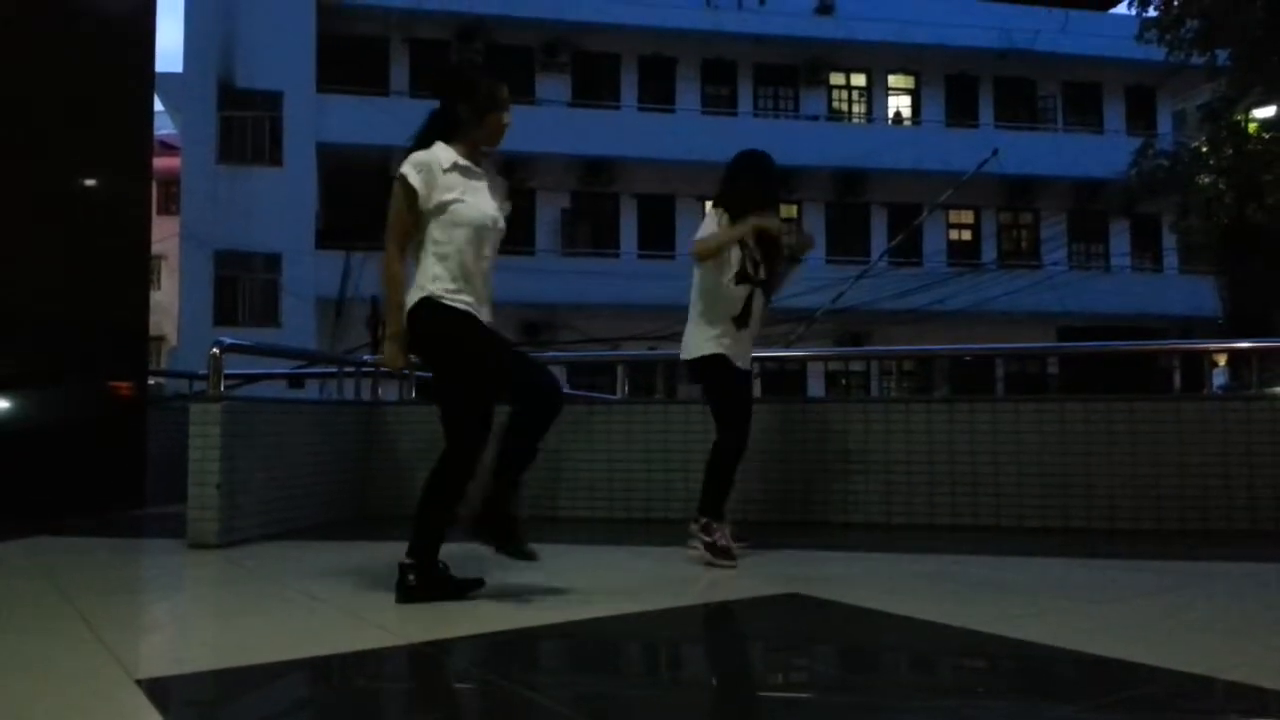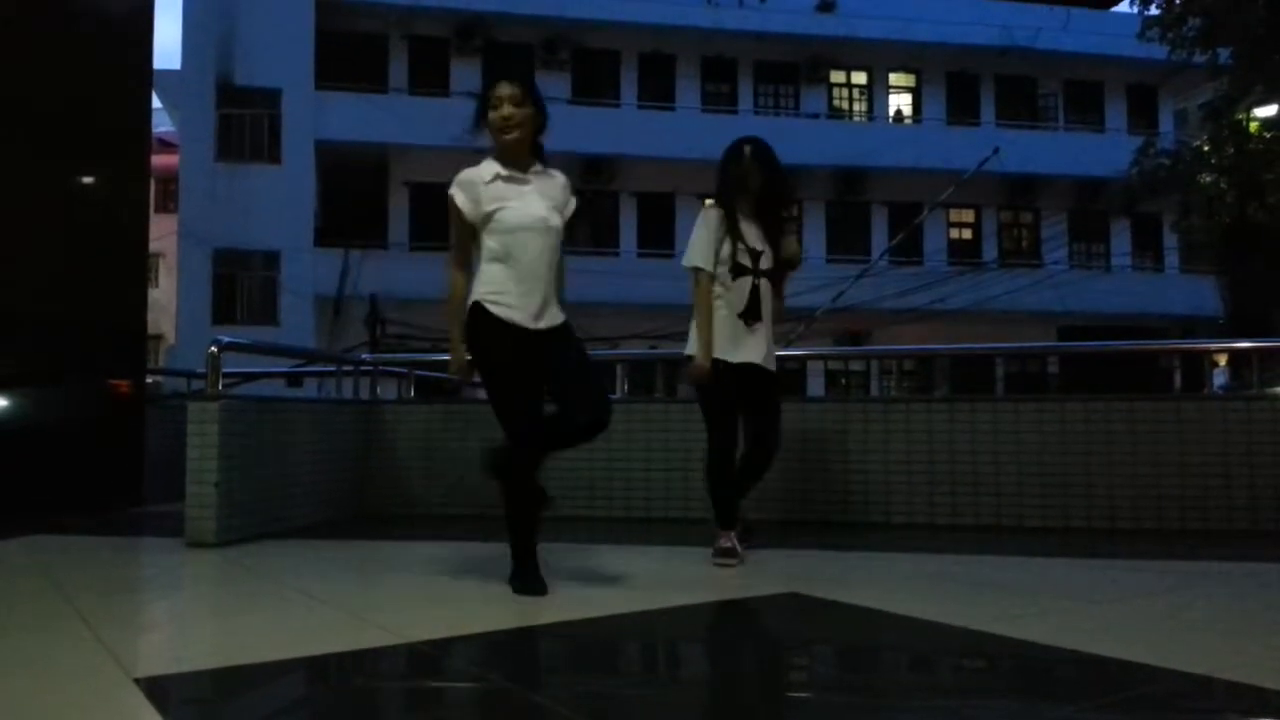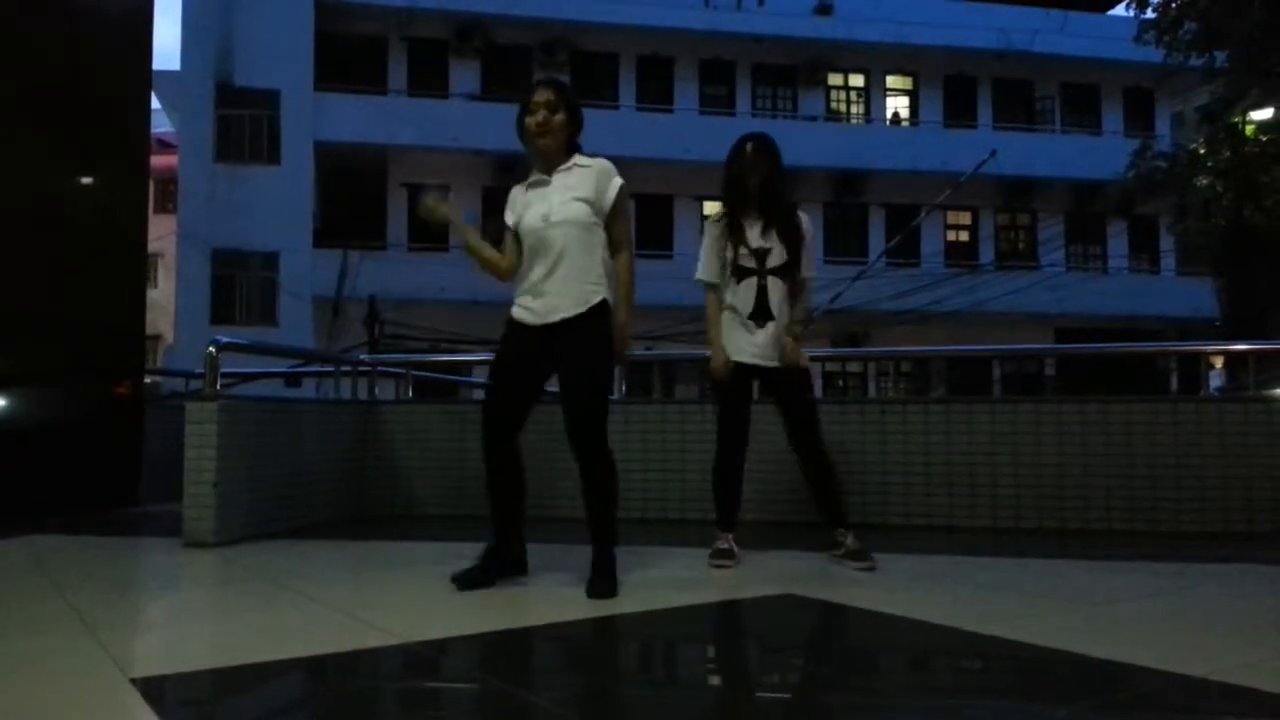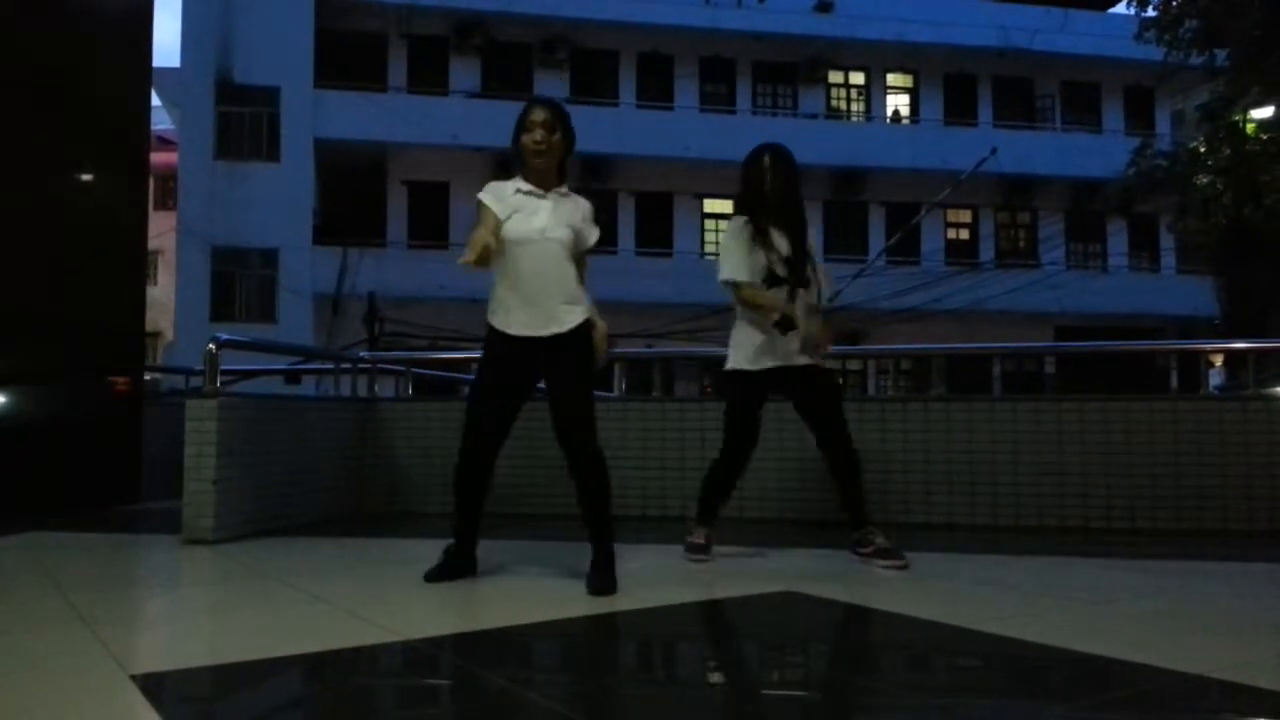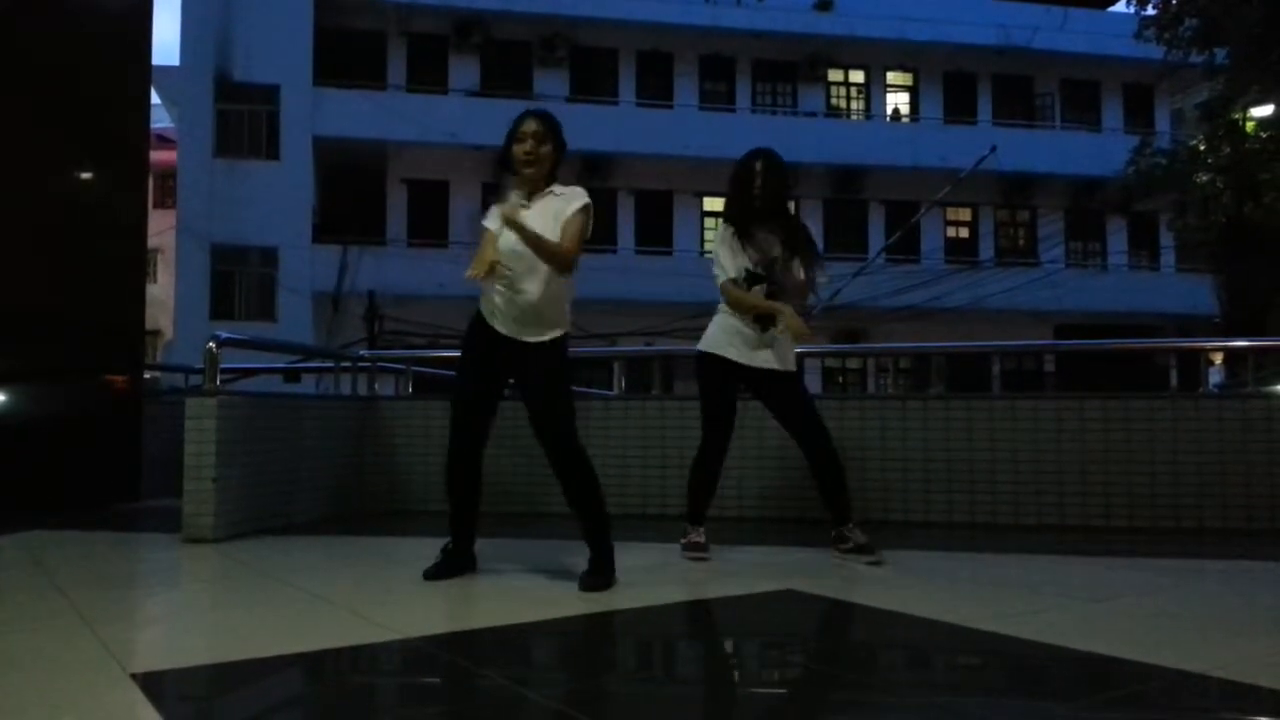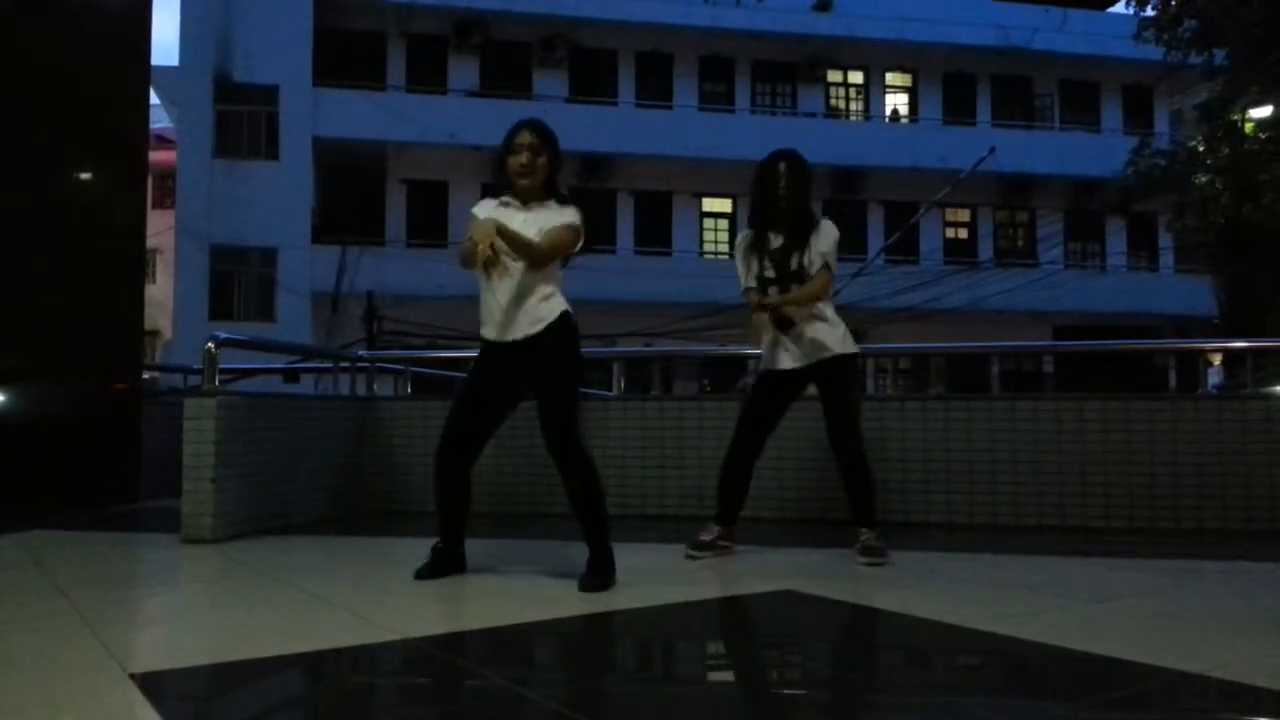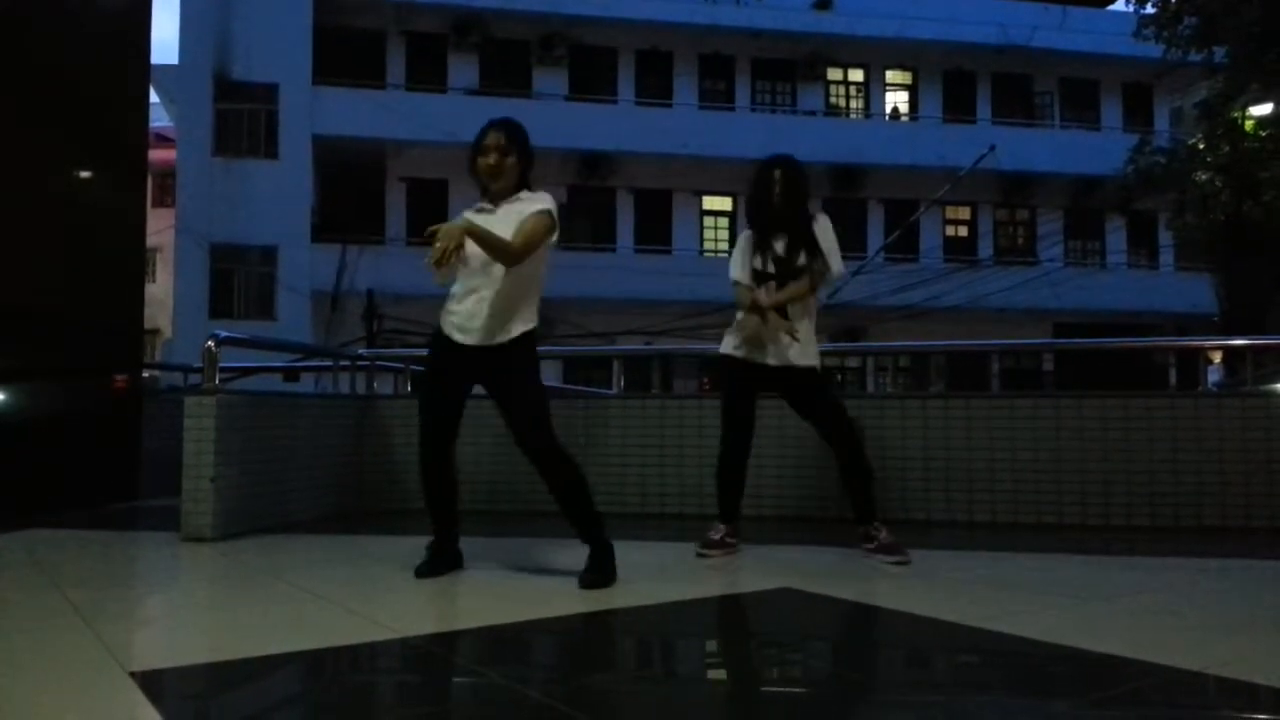
dt=0.4s
person 1, frame 1
left shoulder: (491, 182)
right shoulder: (425, 166)
right elbow: (394, 251)
right wrist: (395, 331)
left hip: (471, 321)
right hip: (439, 316)
left knee: (465, 444)
right knee: (542, 391)
left ankle: (420, 567)
right ankle: (497, 512)
person 1, frame 2
left shoulder: (557, 185)
right shoulder: (473, 182)
right elbow: (460, 266)
right wrist: (457, 340)
left hip: (550, 325)
right hip: (496, 324)
left knee: (592, 413)
right knee: (525, 435)
left ankle: (514, 464)
right ankle: (524, 560)
person 1, frame 3
left shoulder: (598, 174)
right shoulder: (520, 194)
left elbow: (621, 250)
right elbow: (508, 268)
left wrist: (622, 314)
right wrist: (456, 224)
left hip: (584, 321)
right hip: (528, 324)
left knee: (588, 437)
right knee: (496, 430)
left ankle: (603, 557)
right ankle: (506, 548)
person 1, frame 4
left shoulder: (578, 208)
right shoulder: (498, 195)
right elbow: (486, 250)
left wrist: (596, 321)
right wrist: (479, 243)
left hip: (566, 339)
right hip: (507, 337)
left knee: (580, 444)
right knee: (477, 442)
left ankle: (602, 555)
right ankle: (464, 549)
person 1, frame 5
left shoulder: (573, 200)
right shoulder: (497, 210)
left elbow: (565, 261)
right elbow: (484, 257)
left wrist: (518, 226)
right wrist: (486, 259)
left hip: (545, 342)
right hip: (489, 335)
left knee: (561, 445)
right knee: (464, 441)
left ankle: (601, 552)
right ankle: (461, 547)
person 1, frame 6
left shoulder: (563, 217)
right shoulder: (487, 207)
left elbow: (539, 256)
right elbow: (467, 256)
left wrist: (498, 230)
right wrist: (482, 241)
left hip: (548, 339)
right hip: (498, 346)
left knee: (564, 445)
right knee: (454, 448)
left ankle: (600, 554)
right ankle: (450, 549)
person 1, frame 7
left shoulder: (539, 206)
right shoulder: (472, 214)
left elbow: (513, 254)
right elbow: (439, 251)
left wrist: (469, 230)
right wrist: (449, 240)
left hip: (510, 346)
right hip: (452, 343)
left knee: (541, 447)
right knee: (433, 449)
left ankle: (599, 547)
right ankle: (445, 545)
person 2, frame 1
left shoulder: (760, 237)
right shoulder: (720, 220)
left elbow: (766, 291)
right elbow: (701, 252)
left wrist: (791, 257)
right wrist: (751, 224)
left hip: (737, 351)
right hip: (709, 346)
left knee: (734, 434)
right knee: (733, 431)
left ankle: (709, 521)
right ankle: (708, 521)
person 2, frame 2
left shoulder: (772, 225)
right shoulder: (715, 217)
right elbow: (701, 285)
left wrist: (788, 263)
right wrist: (704, 349)
left hip: (758, 354)
right hip: (717, 352)
left knee: (766, 443)
right knee: (723, 441)
left ankle: (730, 510)
right ankle: (727, 531)
person 2, frame 3
left shoulder: (794, 222)
right shoulder: (721, 226)
left elbow: (802, 288)
right elbow: (713, 293)
left wrist: (794, 330)
right wrist: (717, 348)
left hip: (784, 353)
right hip: (736, 353)
left knee: (809, 443)
right knee: (731, 444)
left ankle: (841, 534)
right ankle: (726, 535)
person 2, frame 4
left shoulder: (802, 232)
right shoulder: (741, 229)
left elbow: (809, 299)
right elbow: (740, 292)
left wrist: (813, 325)
right wrist: (787, 308)
left hip: (802, 359)
right hip: (751, 358)
left knee: (838, 443)
right knee: (737, 450)
left ankle: (865, 533)
right ankle: (702, 527)
person 2, frame 5
left shoulder: (794, 234)
right shoulder: (728, 233)
left elbow: (801, 294)
right elbow: (730, 293)
left wrist: (793, 278)
right wrist: (778, 308)
left hip: (775, 358)
right hip: (723, 351)
left knee: (817, 439)
right knee: (714, 443)
left ankle: (844, 529)
right ankle: (694, 528)
person 2, frame 6
left shoulder: (821, 230)
right shoulder: (749, 240)
left elbow: (821, 285)
right elbow: (752, 298)
left wrist: (771, 303)
right wrist: (788, 310)
left hip: (830, 350)
right hip: (779, 359)
left knee: (846, 442)
right knee: (743, 445)
left ankle: (867, 532)
right ankle: (722, 528)
person 2, frame 7
left shoulder: (817, 227)
right shoulder: (749, 239)
left elbow: (812, 280)
right elbow: (741, 292)
left wrist: (762, 303)
right wrist: (766, 315)
left hip: (798, 359)
right hip: (744, 354)
left knee: (846, 439)
right knee: (734, 445)
left ankle: (870, 528)
right ankle: (727, 527)
